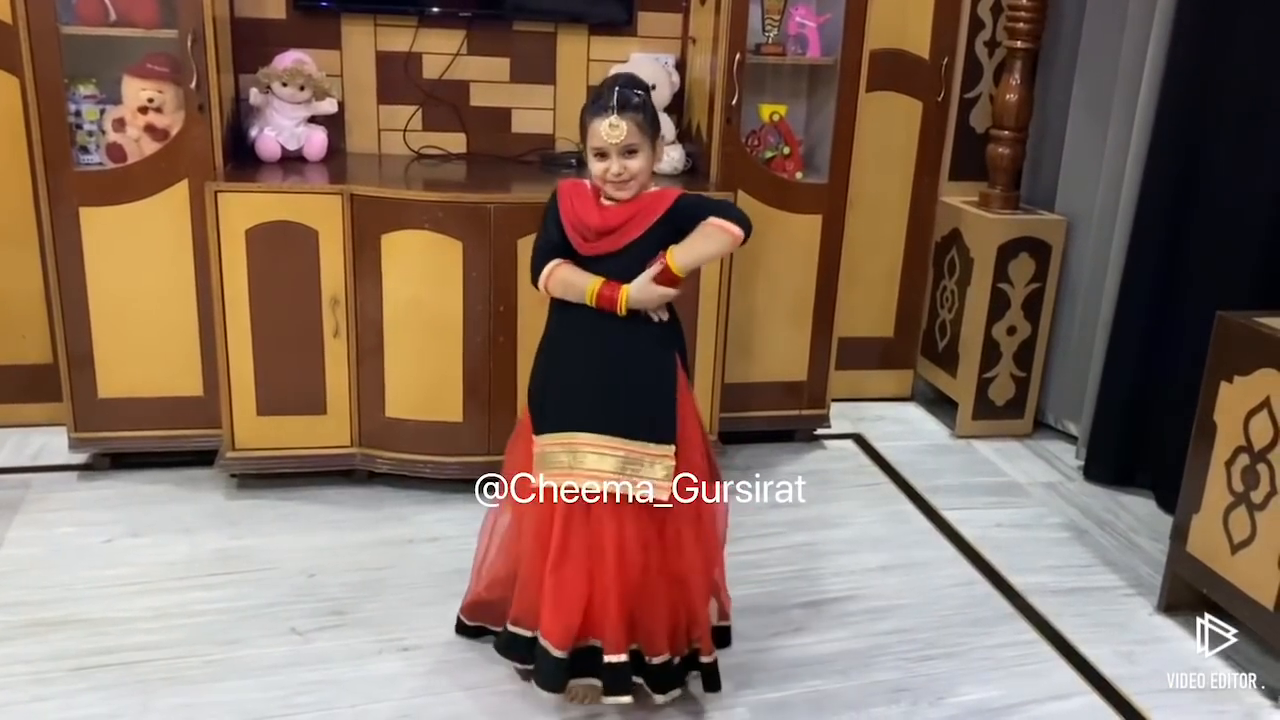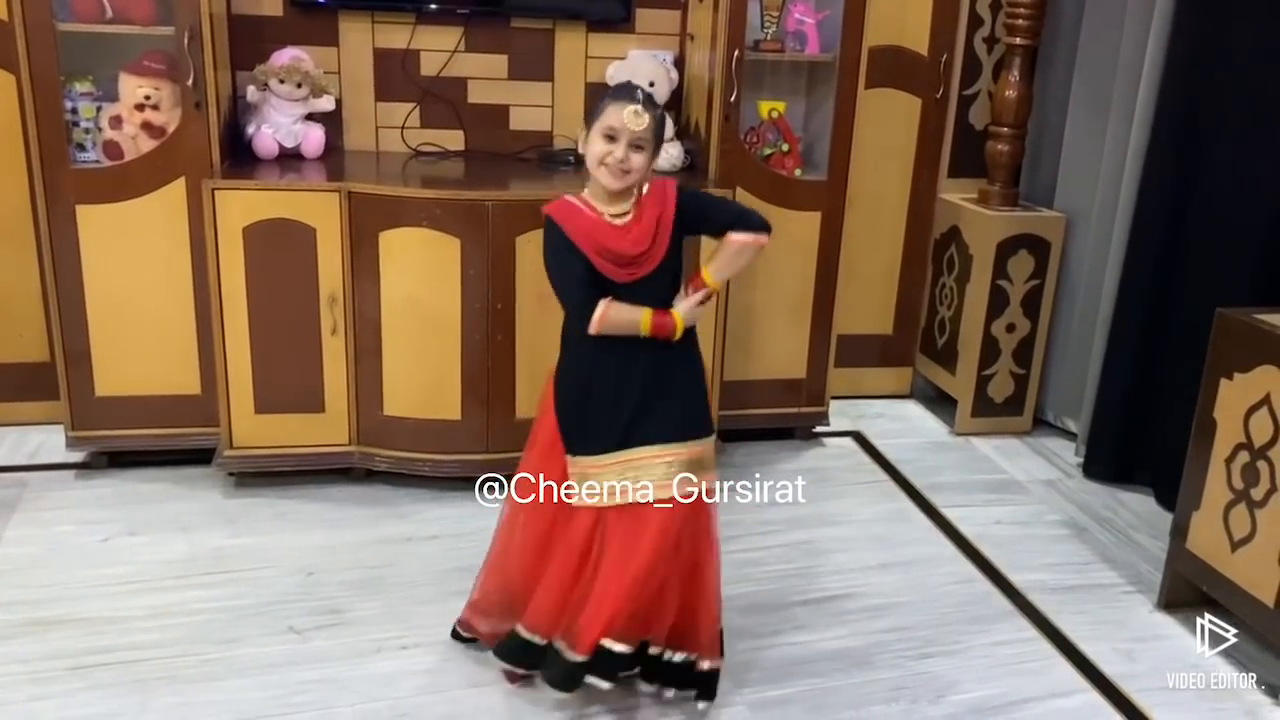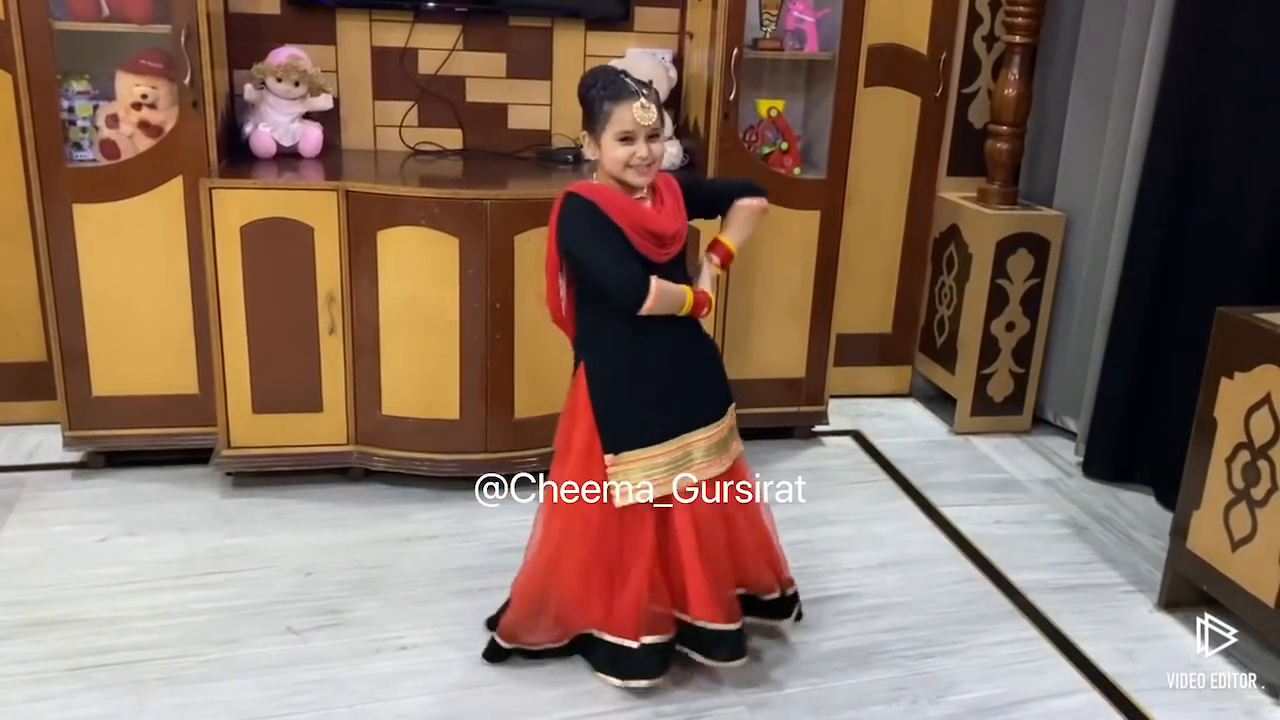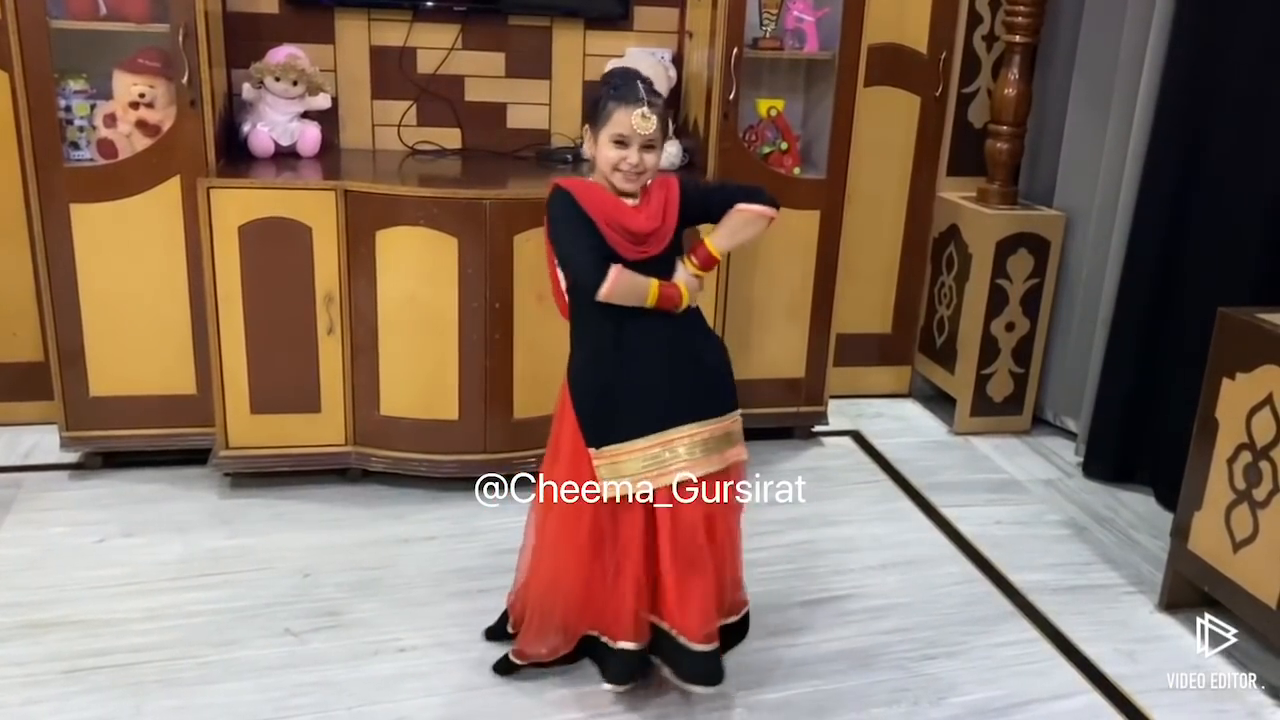
dt=0.4s
person 1, frame 1
left shoulder: (673, 208)
right shoulder: (567, 200)
left elbow: (734, 225)
right elbow: (547, 272)
left wrist: (660, 278)
right wrist: (622, 297)
left hip: (644, 389)
right hip: (569, 385)
left knee: (644, 522)
right knee: (564, 517)
left ankle: (650, 643)
right ankle: (565, 636)
person 1, frame 2
left shoulder: (671, 202)
right shoulder: (562, 220)
left elbow: (752, 229)
right elbow: (587, 312)
left wrist: (699, 290)
right wrist: (667, 321)
left hip: (668, 395)
right hip: (591, 396)
left knee: (663, 525)
right knee: (566, 522)
left ankle: (646, 638)
right ankle: (548, 634)
person 1, frame 3
left shoulder: (672, 192)
right shoulder: (581, 208)
left elbow: (752, 198)
right elbow: (633, 291)
left wrist: (716, 261)
right wrist: (696, 298)
left hip: (686, 379)
right hip: (618, 387)
left knee: (702, 506)
right knee: (612, 516)
left ankle: (707, 621)
right ankle: (619, 631)
person 1, frame 4
left shoulder: (672, 194)
right shoulder: (568, 200)
left elbow: (759, 204)
right elbow: (596, 280)
left wrist: (700, 262)
right wrist: (674, 292)
left hip: (687, 381)
right hip: (607, 388)
left knee: (691, 513)
right knee: (602, 516)
left ankle: (690, 635)
right ankle: (609, 632)
